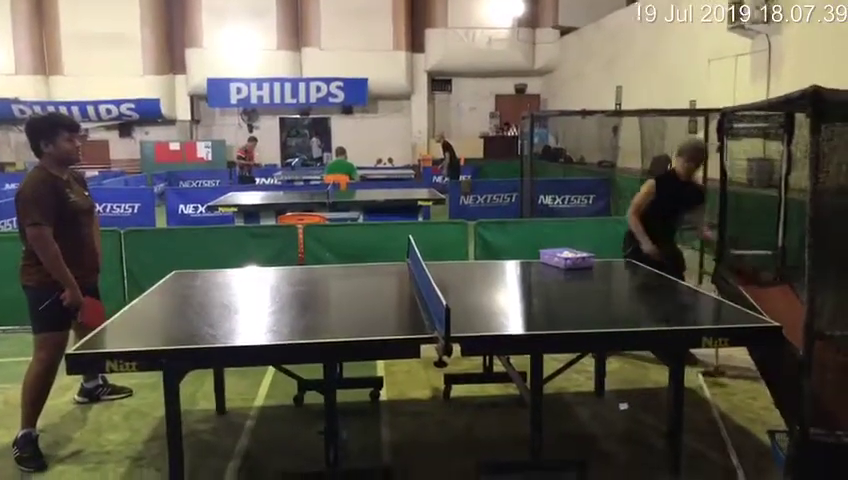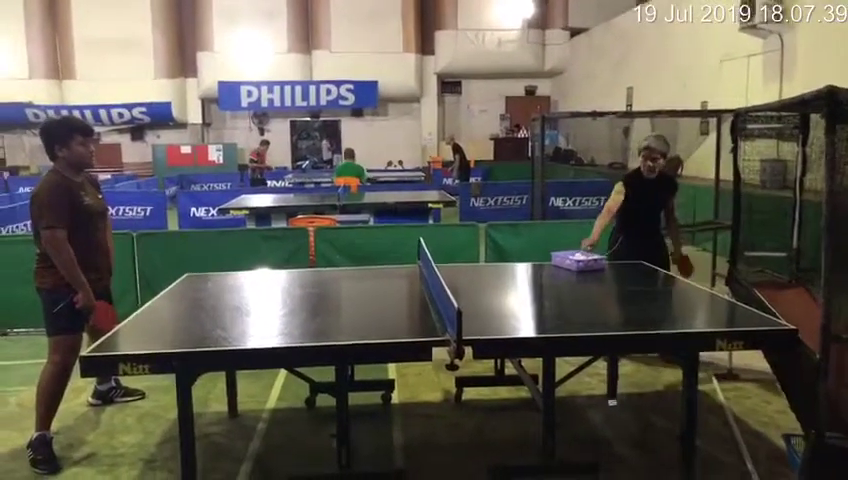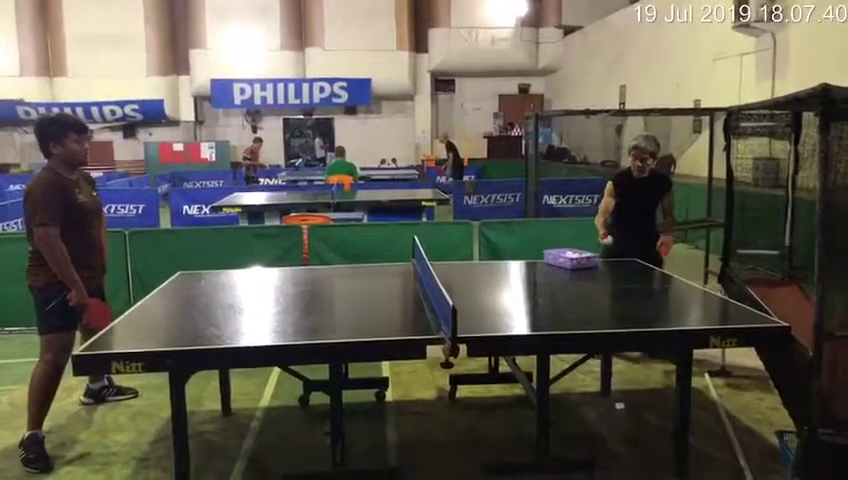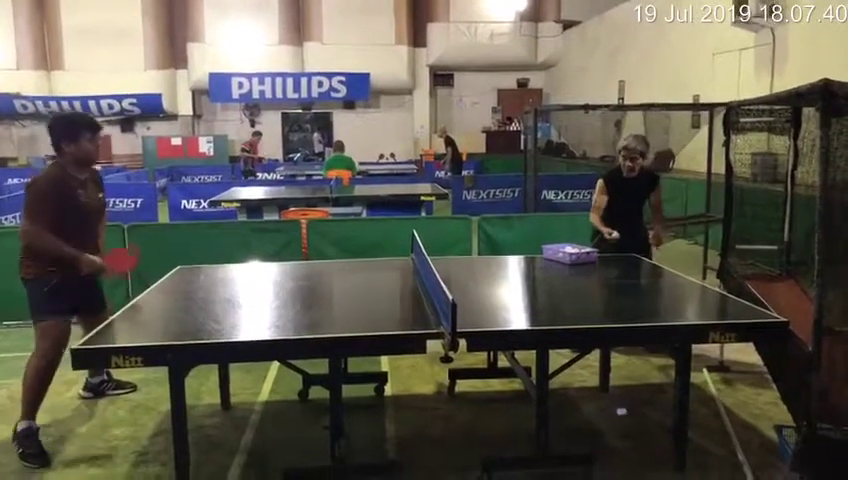
dt=0.4s
person 1, frame 1
left shoulder: (75, 178)
right shoulder: (36, 186)
left elbow: (90, 220)
right elbow: (40, 241)
left wrist: (93, 265)
right wrist: (68, 285)
left hip: (83, 277)
right hip: (50, 284)
left knee: (91, 332)
right knee: (48, 354)
left ankle: (91, 385)
right ankle: (26, 436)
person 1, frame 2
left shoulder: (89, 182)
right shoulder: (51, 189)
right elbow: (54, 243)
left wrist: (106, 269)
right wrist: (81, 289)
left hip: (96, 280)
right hip: (64, 287)
left knee: (105, 335)
right knee: (62, 357)
left ankle: (105, 387)
right ankle: (40, 438)
person 1, frame 3
left shoulder: (84, 179)
right shoulder: (45, 186)
right elbow: (47, 240)
left wrist: (100, 267)
right wrist: (74, 286)
left hip: (89, 278)
right hip: (57, 284)
left knee: (98, 334)
right knee: (54, 355)
left ankle: (97, 386)
right ankle: (32, 438)
person 1, frame 4
left shoulder: (92, 177)
right shoulder: (48, 182)
right elbow: (32, 233)
left wrist: (96, 255)
right wrist: (80, 258)
left hip: (82, 270)
right hip: (48, 273)
left knee: (100, 325)
right knee: (50, 345)
left ankle: (97, 380)
right ankle: (25, 429)
person 2, frame 1
left shoulder: (696, 192)
right shoulder: (656, 183)
left elbow: (699, 224)
right elbow: (632, 215)
right wrist: (645, 242)
left hip: (665, 246)
right hip: (641, 246)
person 2, frame 2
left shoulder: (669, 184)
right shoulder: (626, 183)
left elbow: (670, 218)
right elbow: (608, 212)
left wrist: (677, 248)
right wrist: (594, 236)
left hip: (654, 243)
right hip: (625, 242)
person 2, frame 3
left shoulder: (663, 182)
right shoulder: (616, 182)
left elbow: (668, 216)
right elbow: (602, 214)
left wrist: (666, 234)
right wrist: (602, 231)
left hip: (649, 242)
right hip: (619, 243)
person 2, frame 4
left shoulder: (651, 180)
right shoulder: (607, 180)
left elbow: (657, 211)
right elbow: (594, 214)
left wrist: (658, 231)
right wrist: (603, 229)
left hip: (637, 237)
right hip: (609, 238)
